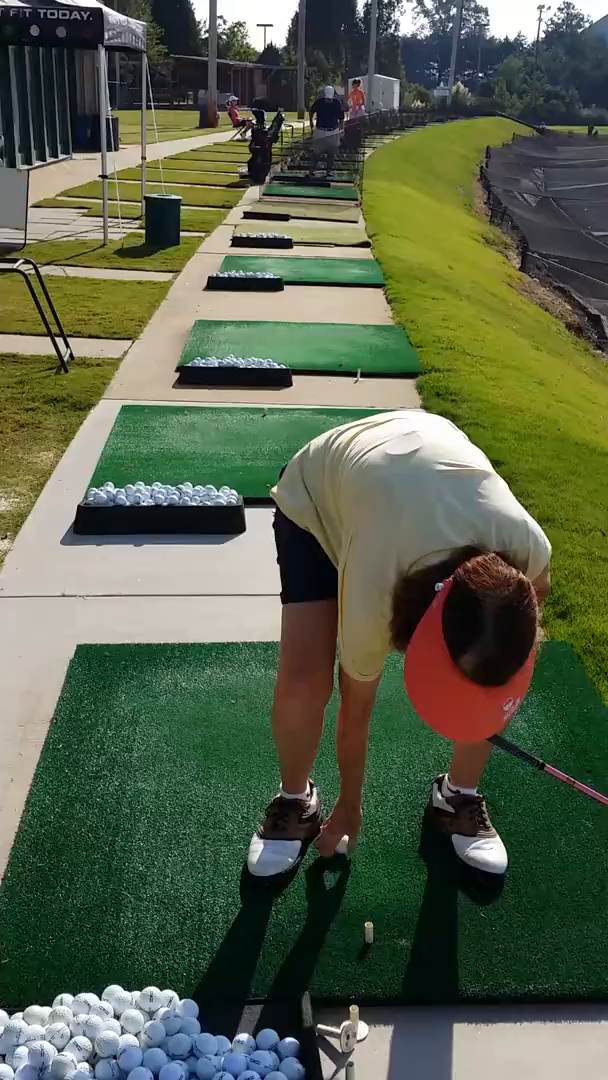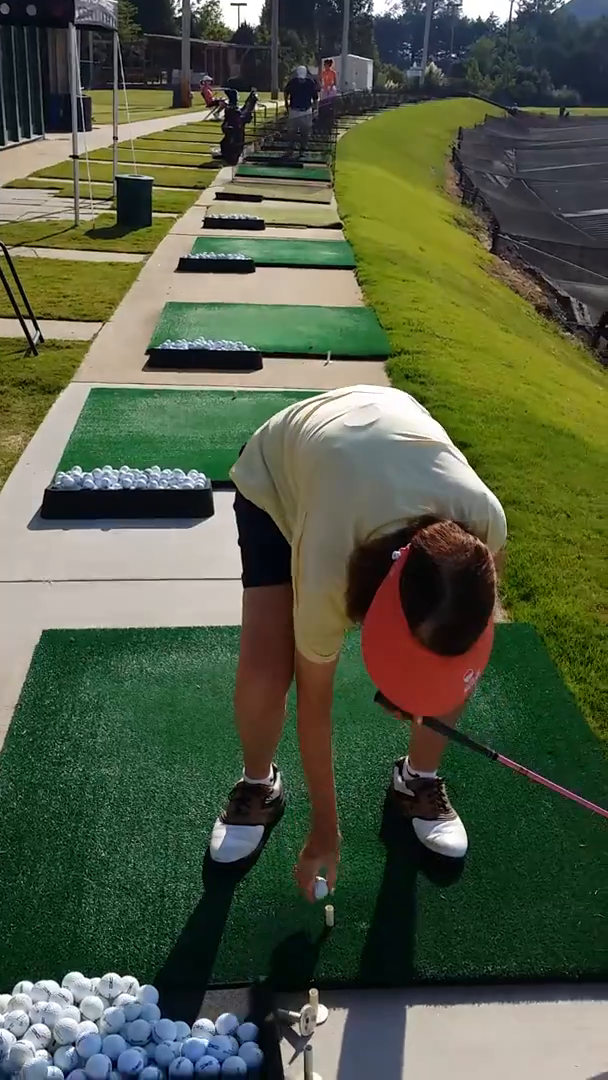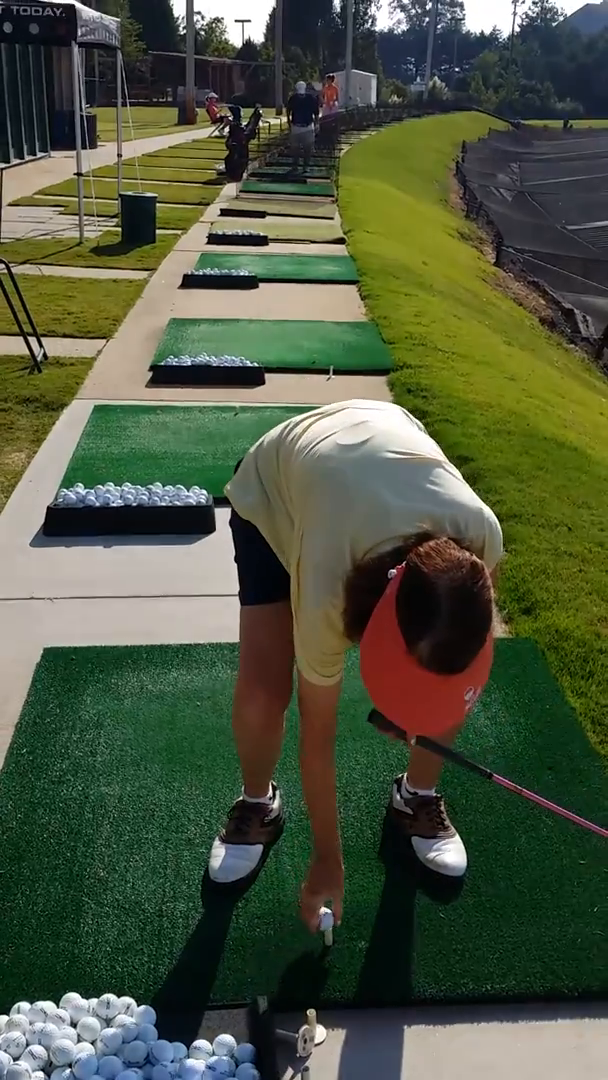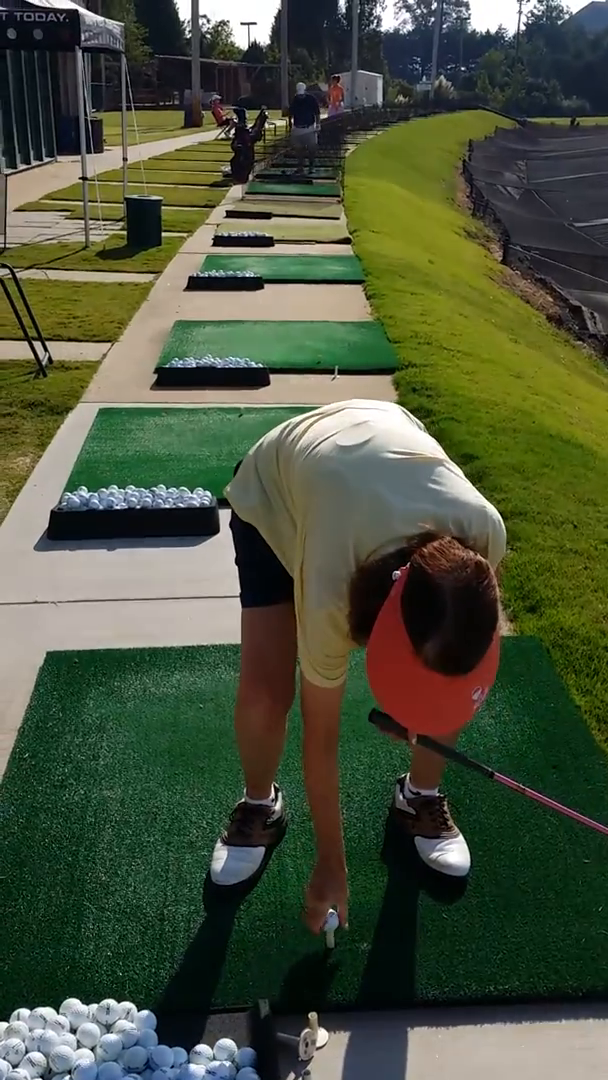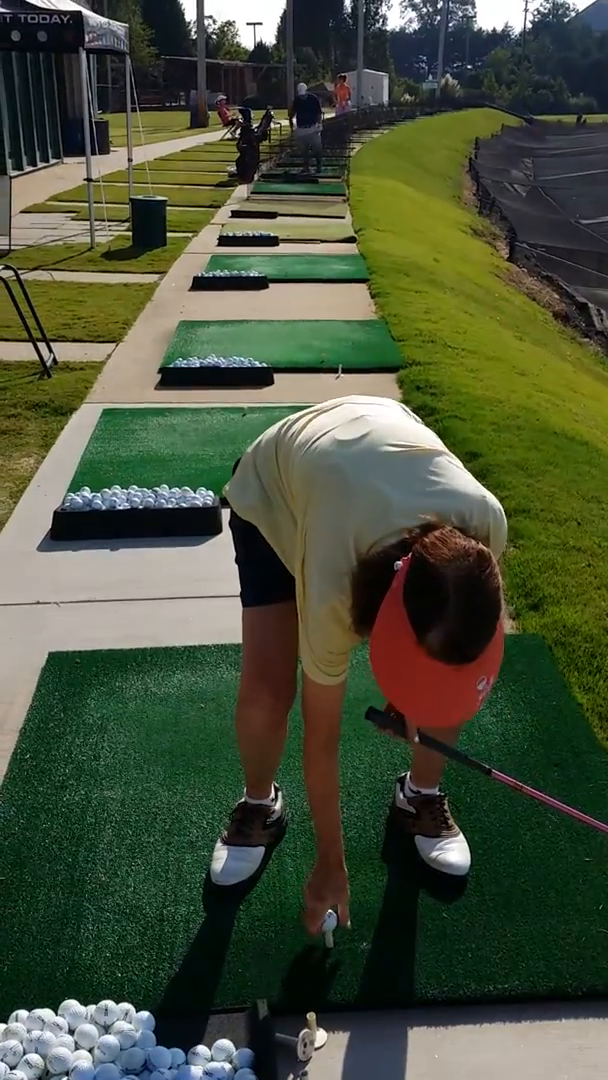
dt=0.3s
person 1, frame 1
left shoulder: (526, 544)
right shoulder: (372, 598)
right elbow: (355, 711)
right wrist: (349, 804)
right hip: (317, 491)
left knee: (490, 669)
right knee: (303, 681)
left ankle: (458, 796)
right ankle: (295, 800)
person 1, frame 2
left shoulder: (484, 518)
right shoulder: (327, 573)
right elbow: (313, 707)
left wrist: (421, 659)
right wrist: (324, 830)
right hip: (276, 470)
left knee: (452, 653)
right knee: (264, 667)
left ankle: (420, 780)
right ankle: (258, 787)
person 1, frame 3
left shoulder: (481, 531)
right shoulder: (326, 592)
right elbow: (317, 735)
left wrist: (424, 674)
right wrist: (327, 861)
right hip: (271, 487)
left knee: (448, 670)
right knee: (262, 688)
left ankle: (417, 798)
right ankle: (257, 805)
person 1, frame 4
left shoulder: (484, 529)
right shoulder: (331, 595)
right elbow: (321, 738)
left wrist: (425, 681)
right wrist: (330, 863)
right hip: (273, 489)
left knee: (451, 670)
right knee: (264, 691)
left ankle: (421, 797)
right ankle: (259, 806)
person 1, frame 5
left shoulder: (485, 522)
right shoulder: (333, 592)
right elbow: (322, 736)
left wrist: (411, 689)
right wrist: (331, 864)
right hip: (272, 490)
left knee: (454, 667)
right knee: (266, 690)
left ankle: (421, 796)
right ankle: (259, 806)
